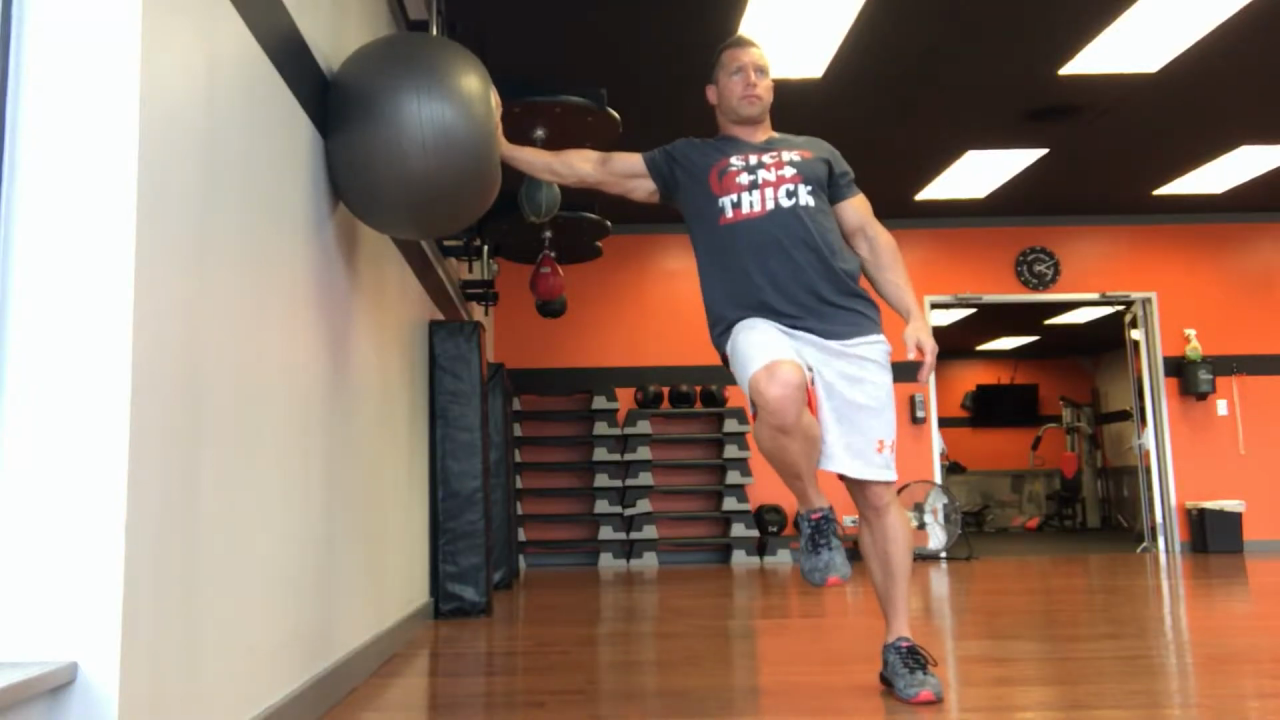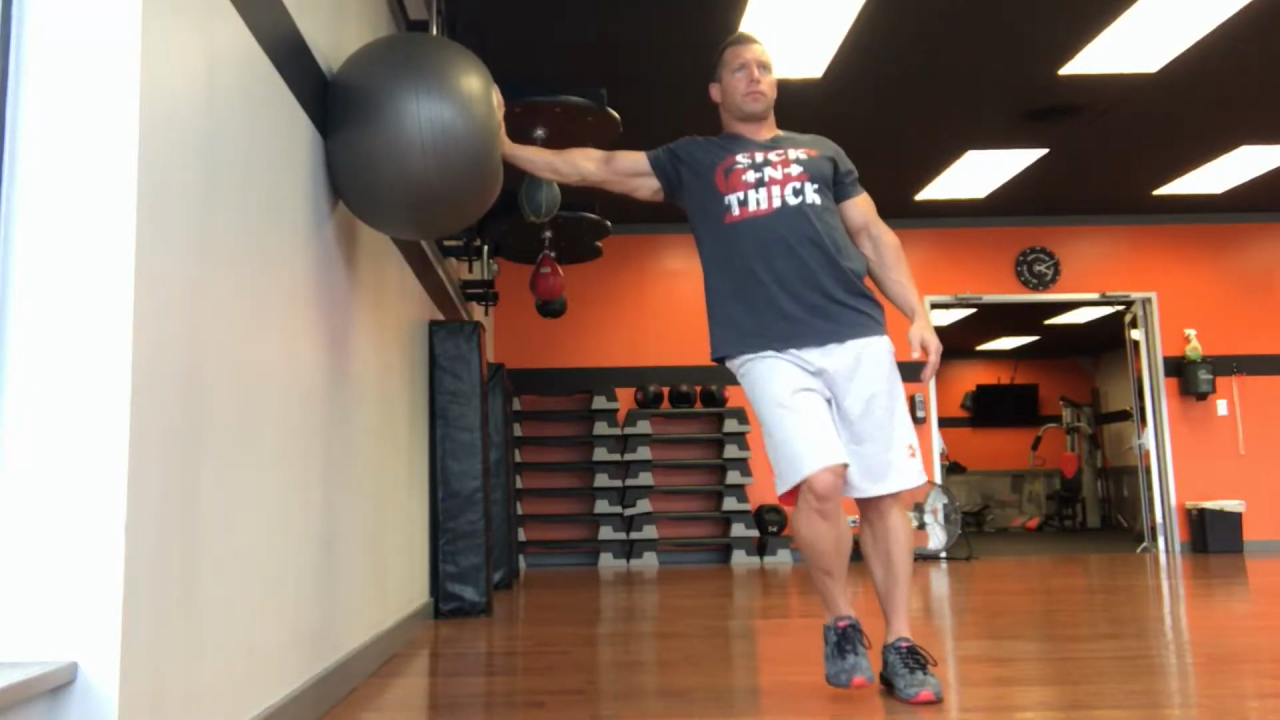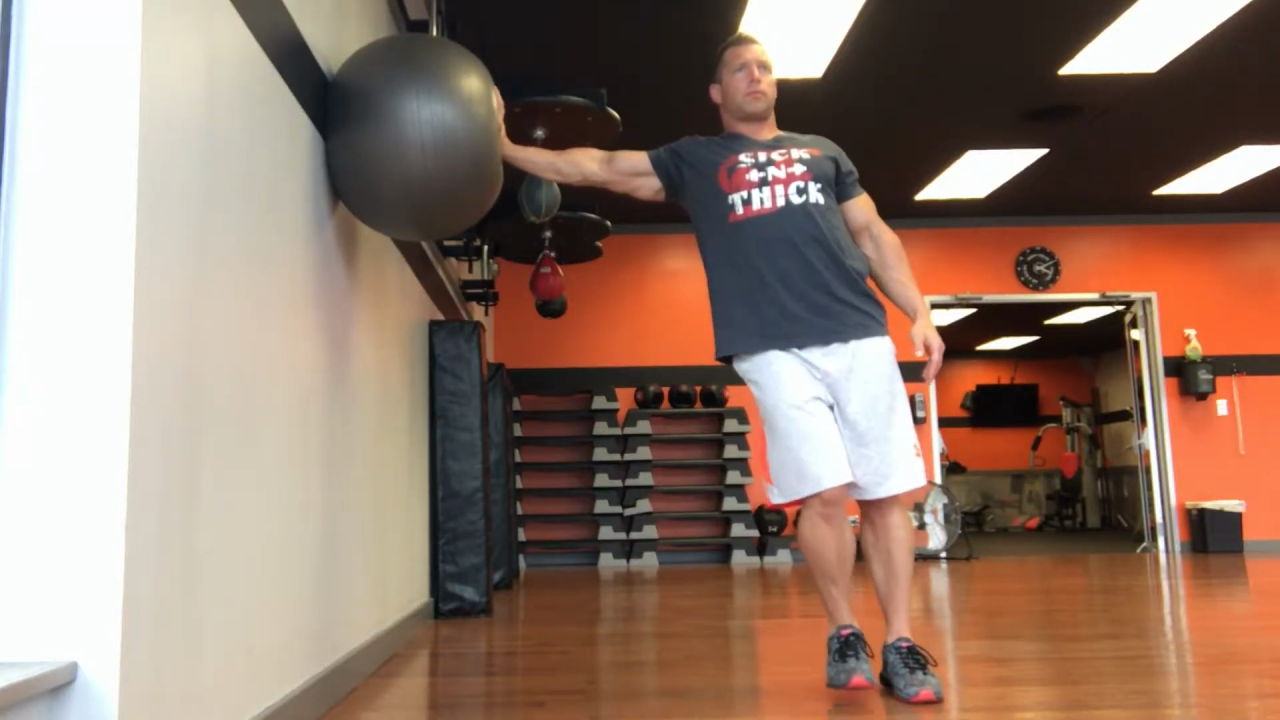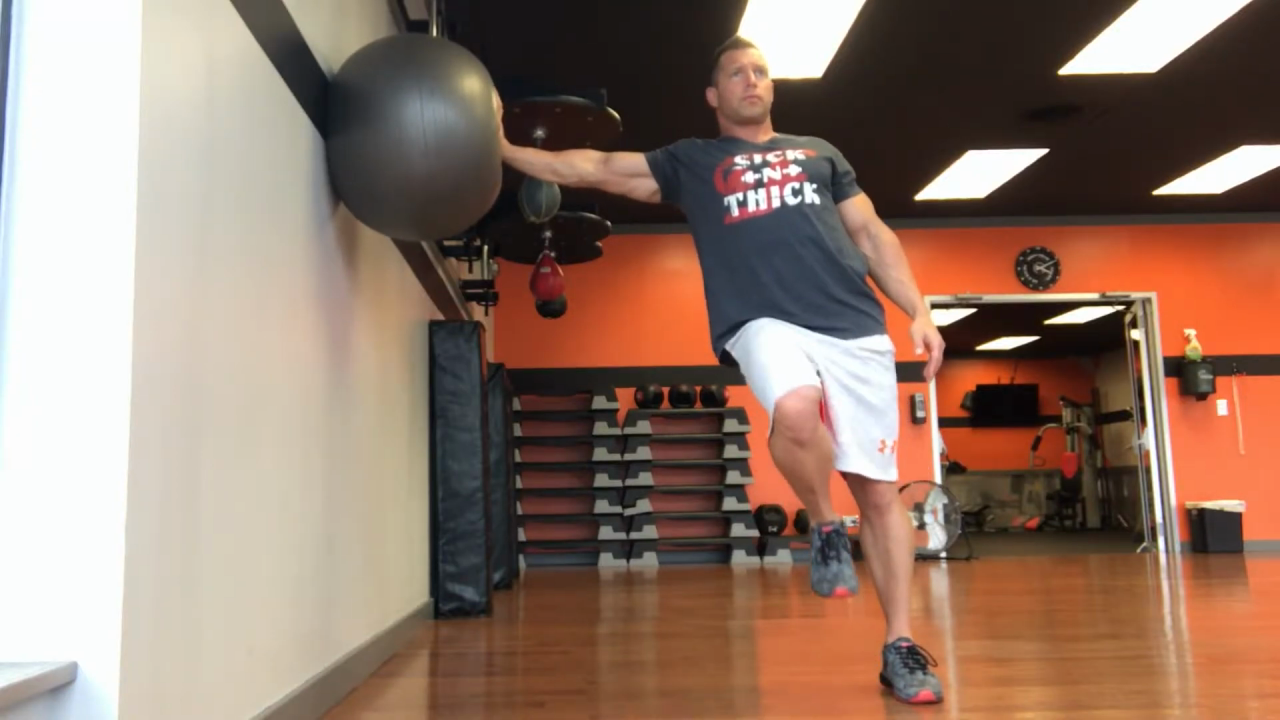
dt=0.7s
person 1, frame 1
left shoulder: (818, 152)
right shoulder: (687, 161)
left elbow: (869, 237)
right elbow: (594, 168)
left wrist: (914, 316)
right wrist: (501, 148)
left hip: (852, 331)
right hip: (760, 327)
left knee: (877, 490)
right knee: (779, 395)
left ankle: (899, 646)
right ankle: (815, 515)
person 1, frame 2
left shoulder: (823, 151)
right shoulder: (693, 160)
left elbow: (873, 235)
right elbow: (598, 167)
left wrist: (917, 315)
right wrist: (505, 147)
left hip: (858, 338)
right hip: (769, 348)
left knee: (884, 493)
right knee: (820, 484)
left ankle: (900, 646)
right ankle: (841, 624)
person 1, frame 3
left shoulder: (823, 151)
right shoulder: (695, 159)
left elbow: (874, 236)
right elbow: (600, 167)
left wrist: (919, 315)
right wrist: (506, 148)
left hip: (861, 338)
right hip: (773, 348)
left knee: (886, 494)
right knee: (826, 491)
left ankle: (901, 646)
right ankle: (844, 633)
person 1, frame 4
left shoulder: (819, 152)
right shoulder: (690, 162)
left elbow: (870, 234)
right elbow: (595, 168)
left wrist: (918, 312)
right wrist: (504, 149)
left hip: (857, 328)
right hip: (764, 325)
left knee: (879, 487)
right knee: (795, 410)
left ankle: (900, 645)
right ankle: (825, 528)
